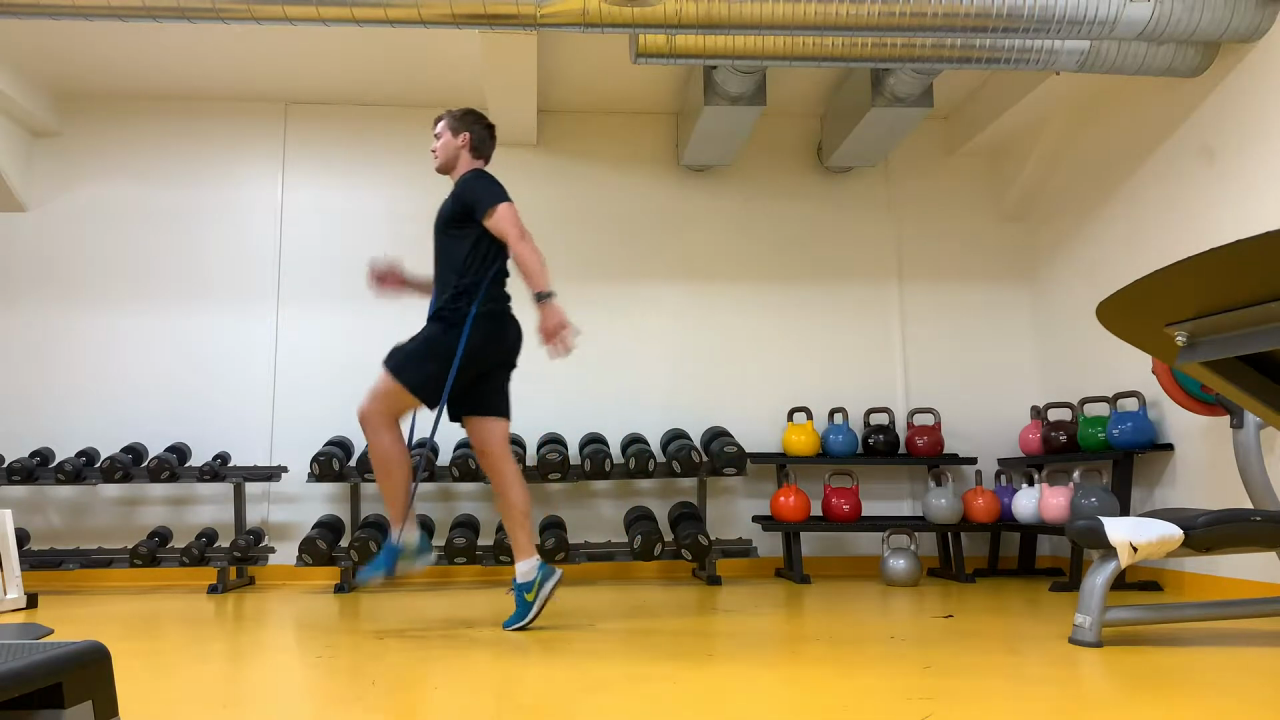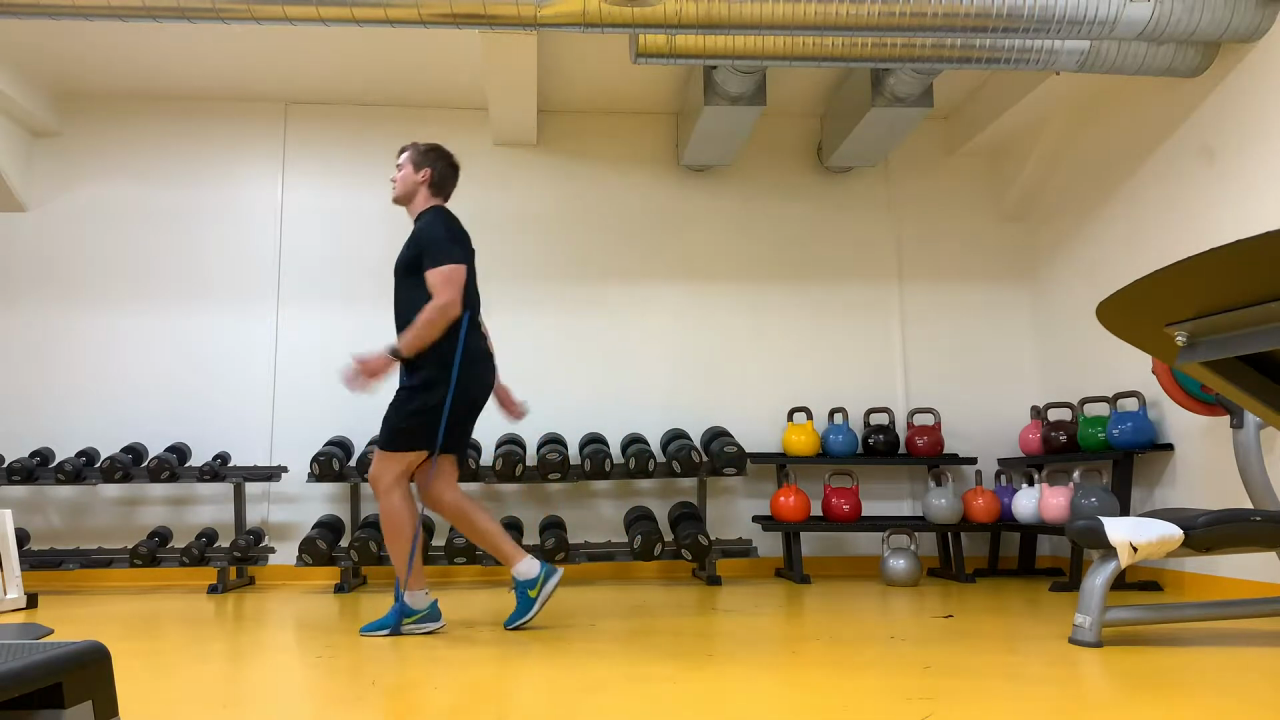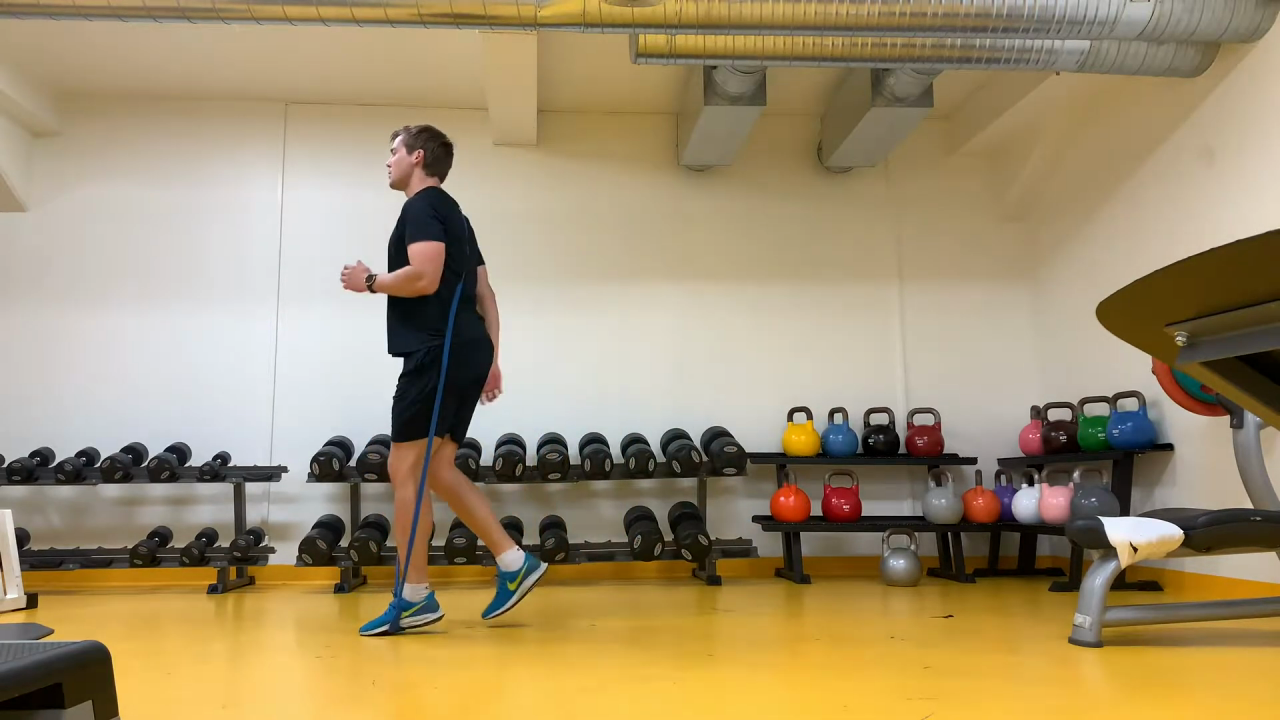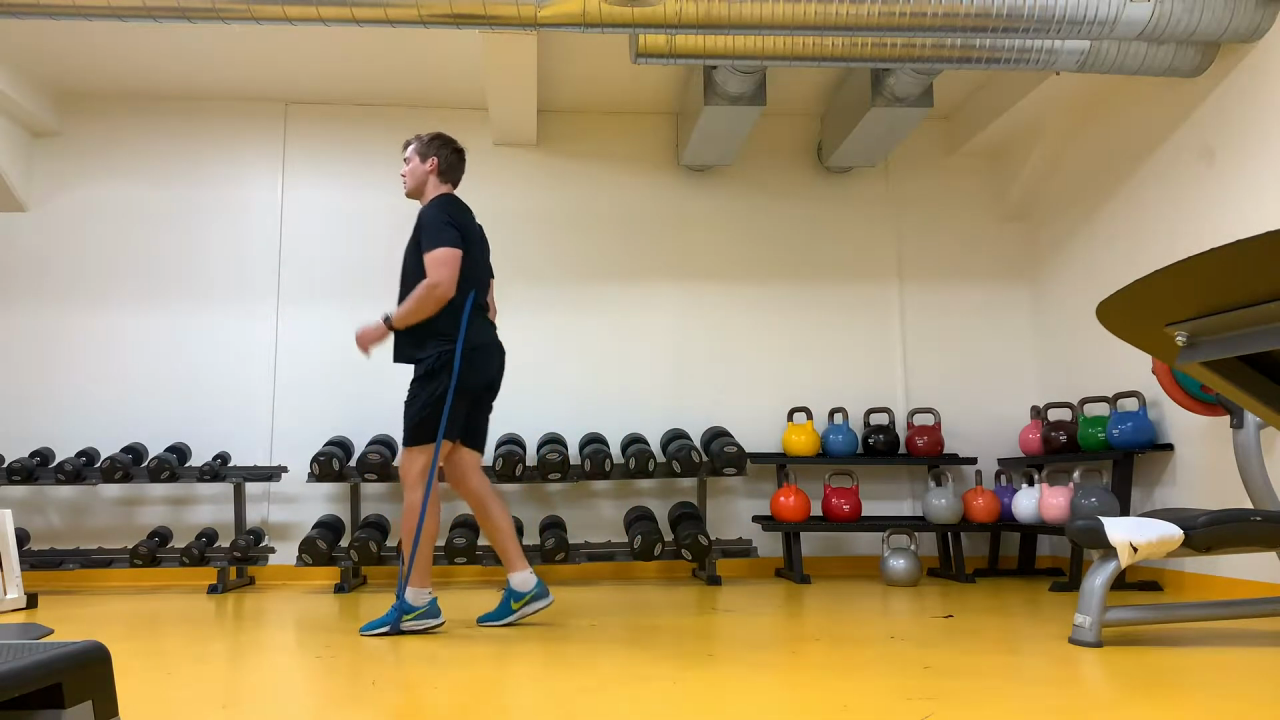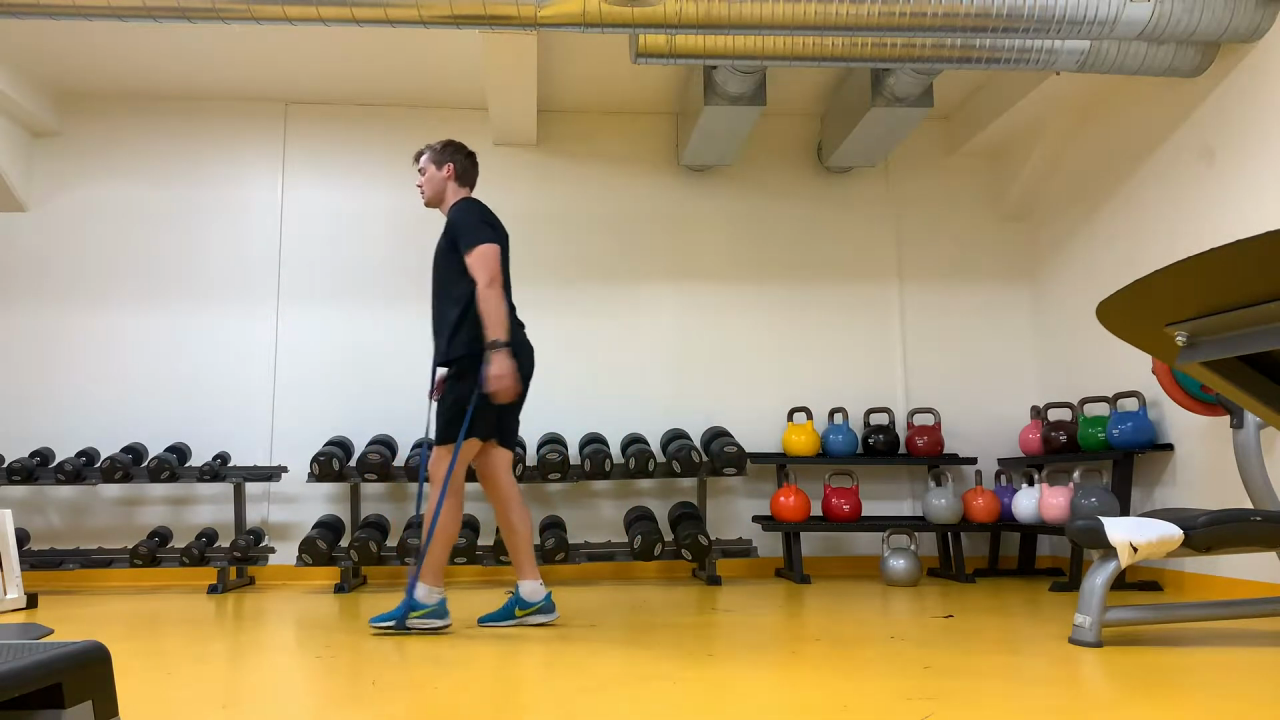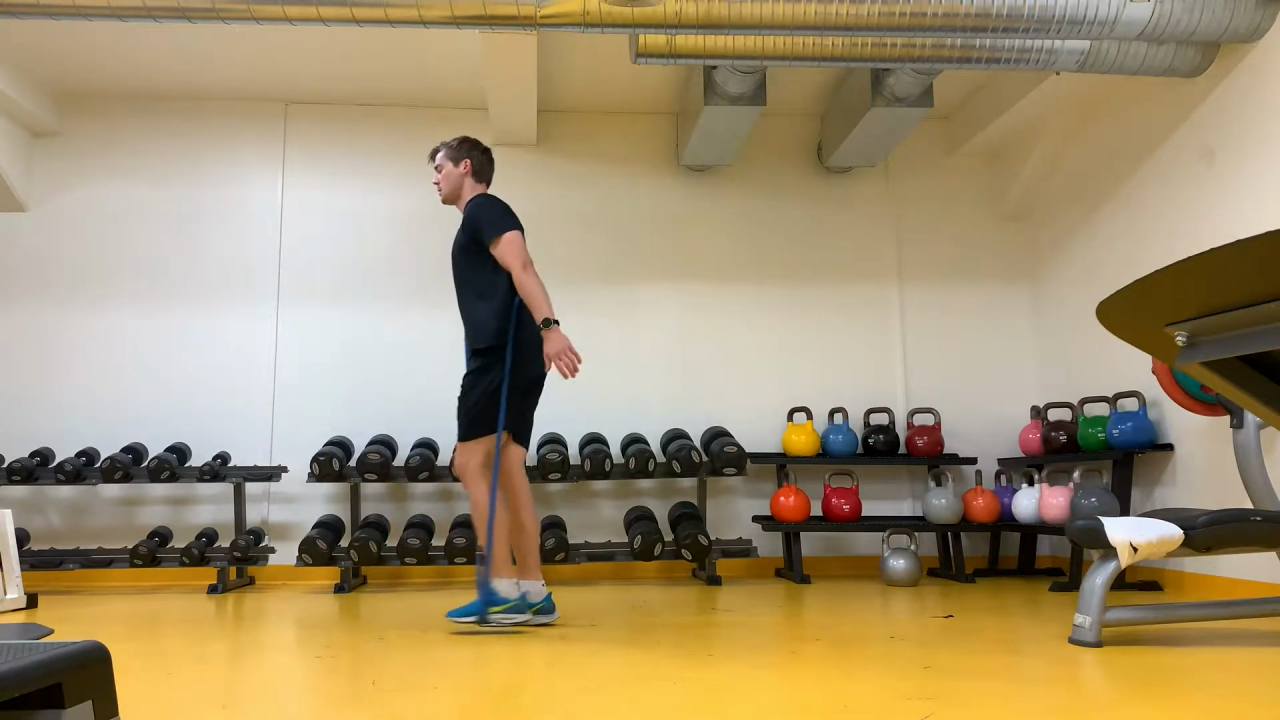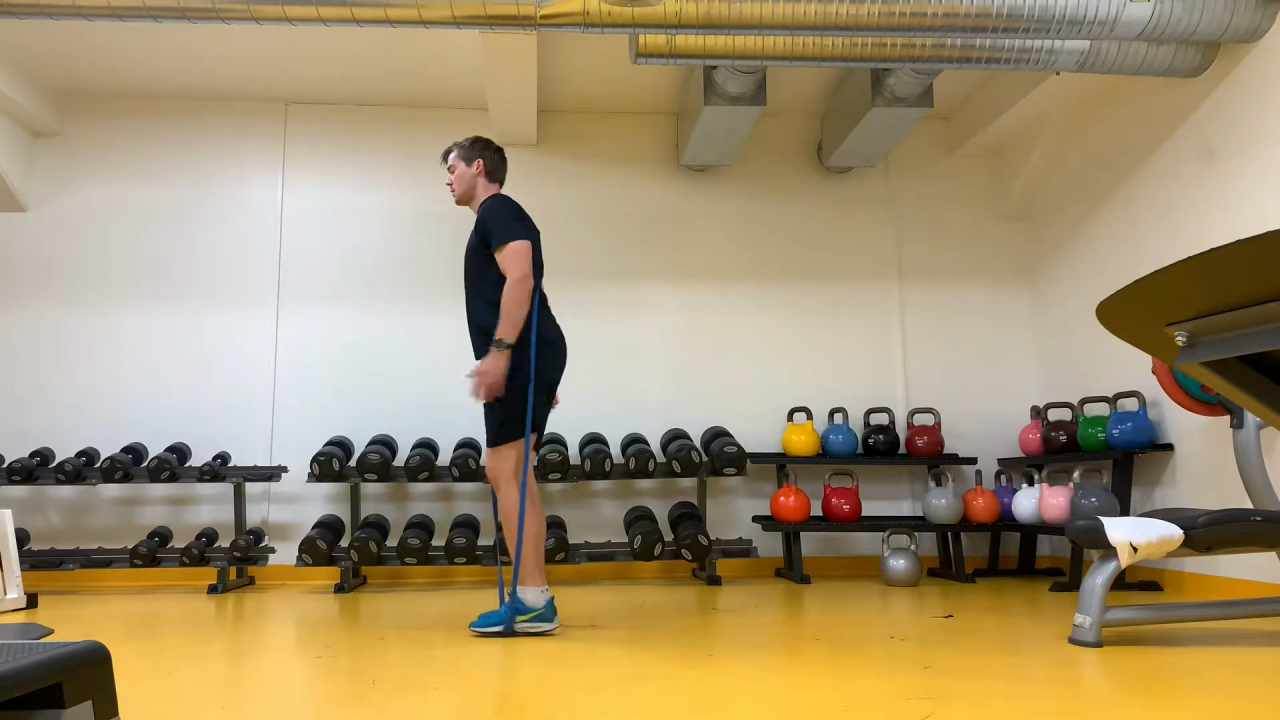
dt=0.2s
person 1, frame 1
left shoulder: (476, 186)
right shoulder: (467, 199)
left elbow: (518, 239)
left wrist: (545, 299)
right wrist: (408, 282)
left hip: (466, 330)
right hip: (481, 335)
left knee: (376, 415)
right knee: (494, 454)
left ankle: (403, 541)
right ankle: (530, 572)
person 1, frame 2
left shoulder: (434, 227)
right shoulder: (437, 231)
left elbow: (446, 304)
right elbow: (466, 317)
left wrist: (391, 356)
right wrist: (494, 385)
left hip: (444, 375)
right hip: (457, 375)
left knee: (384, 477)
right knee: (437, 491)
left ankle: (416, 605)
right ankle: (529, 572)
person 1, frame 3
left shoulder: (422, 206)
right shoulder: (450, 215)
left elbow: (424, 278)
right elbow: (483, 294)
left wrist: (370, 282)
right wrist: (491, 360)
left hip: (438, 354)
right hip: (458, 354)
left knee: (404, 469)
right knee: (438, 471)
left ankle: (415, 597)
right ankle: (514, 562)
person 1, frame 4
left shoulder: (439, 213)
right shoulder: (466, 223)
left elbow: (440, 286)
left wrist: (386, 324)
left hip: (450, 359)
right hip: (475, 358)
left knee: (415, 473)
right knee: (466, 475)
left ankle: (417, 601)
right ankle: (525, 585)
person 1, frame 5
left shoulder: (467, 215)
right shoulder: (472, 222)
left elbow: (490, 284)
left wrist: (498, 350)
left hip: (485, 361)
right hip: (492, 361)
left knee: (443, 472)
right knee: (496, 477)
left ankle: (427, 600)
right ankle: (533, 596)
person 1, frame 6
left shoulder: (484, 209)
right shoulder: (483, 218)
left elbow: (521, 268)
left wrist: (548, 327)
right wrist: (479, 367)
left hip: (507, 351)
right hip: (507, 354)
left knee: (472, 463)
right knee: (508, 471)
left ankle: (503, 592)
right ankle: (534, 595)
person 1, frame 7
left shoulder: (498, 211)
right shoulder: (497, 219)
left elbow: (521, 280)
left wrist: (498, 350)
left hip: (526, 360)
right hip: (529, 361)
left knee: (503, 472)
right knee: (516, 475)
left ankle: (532, 601)
right ankle: (535, 597)
